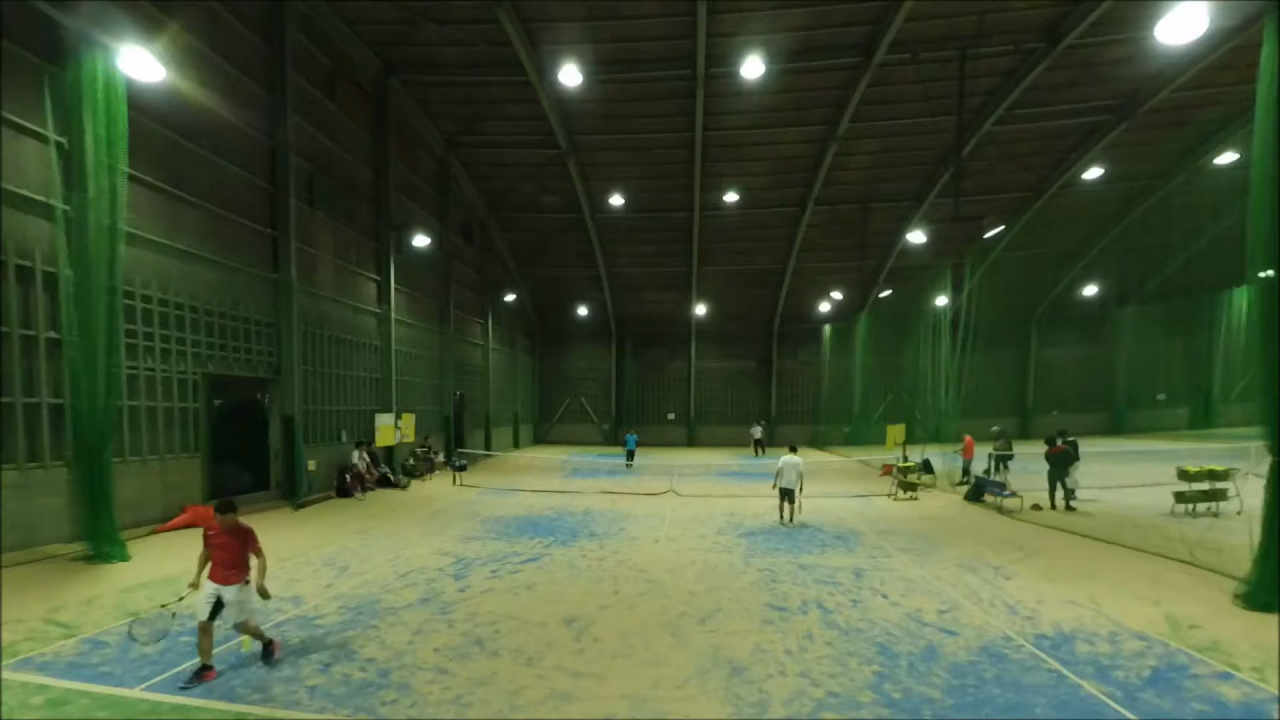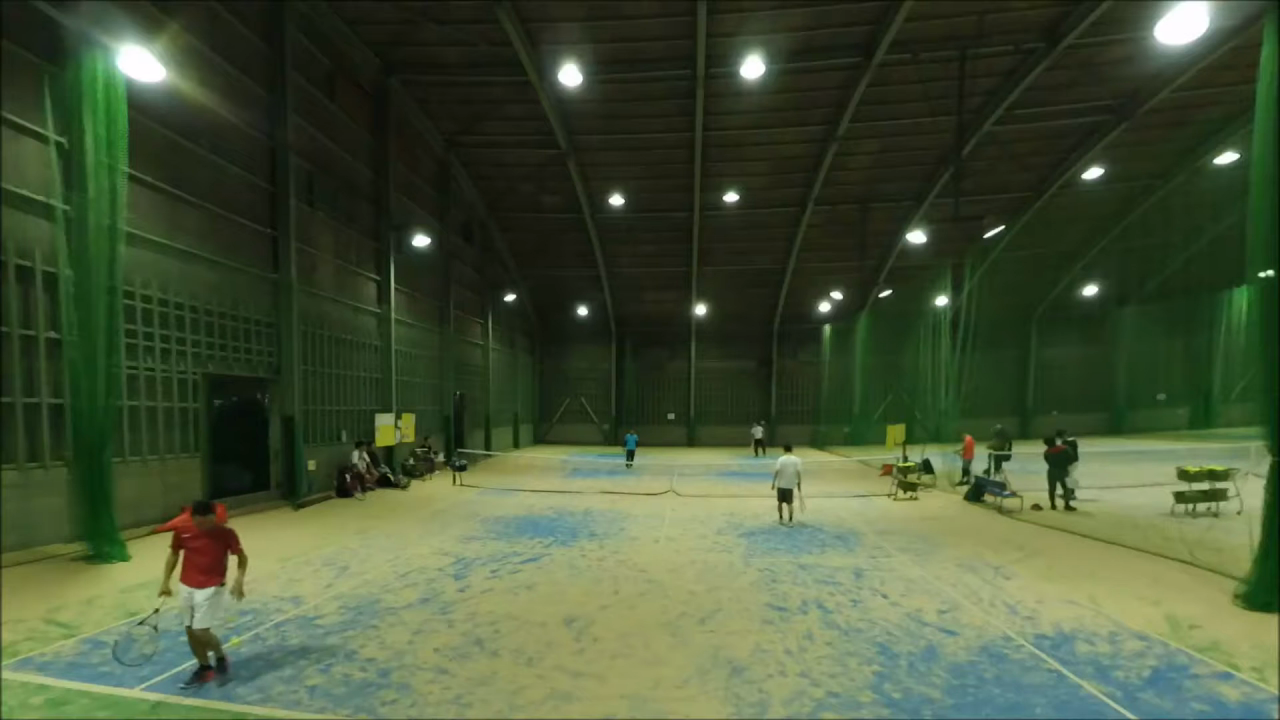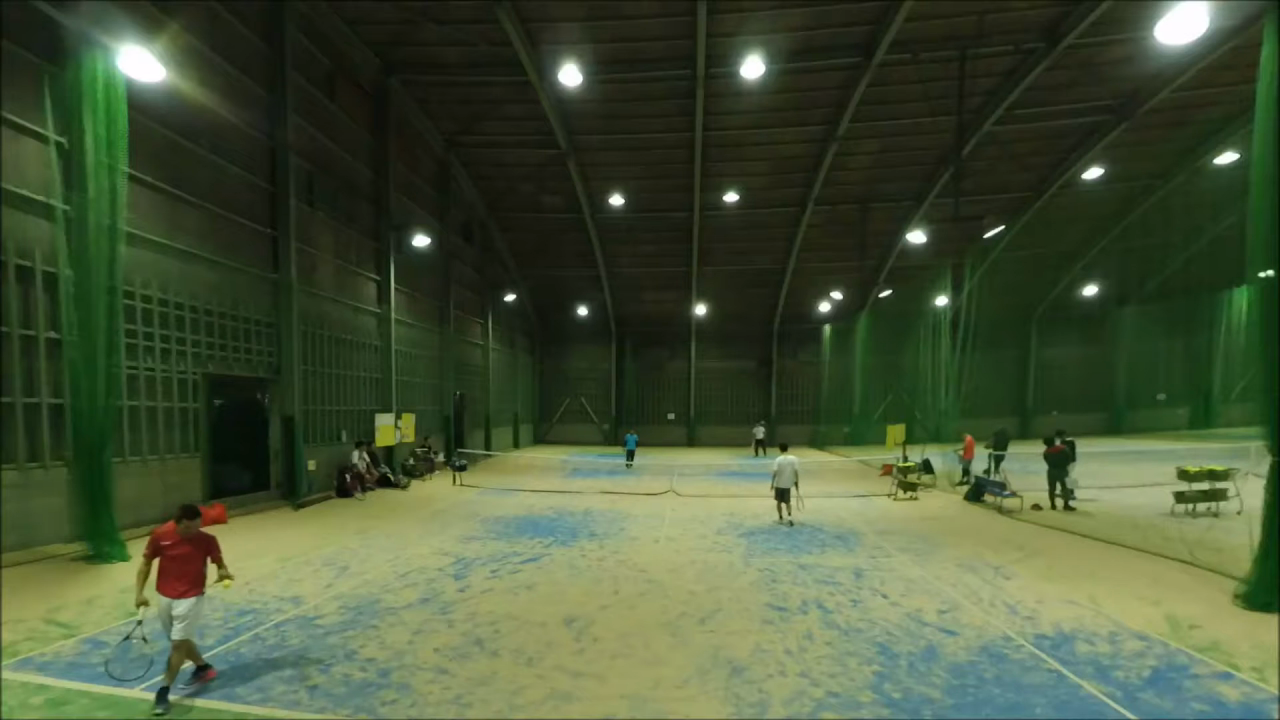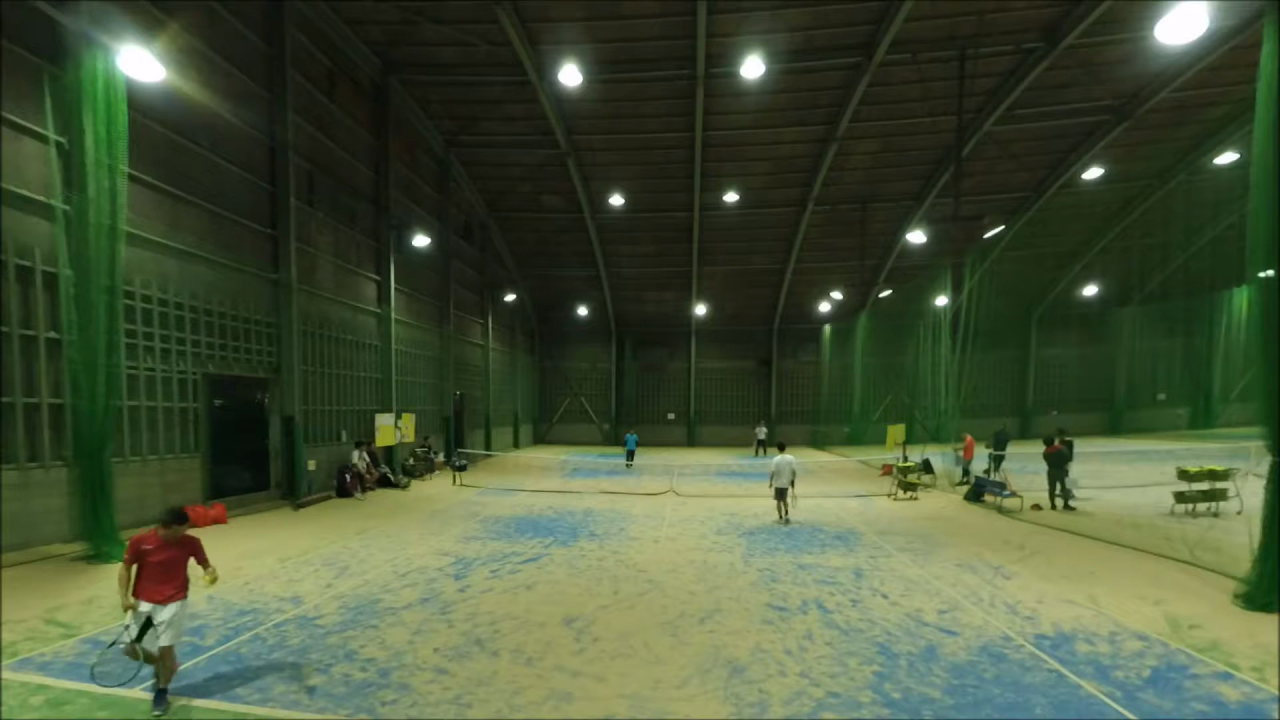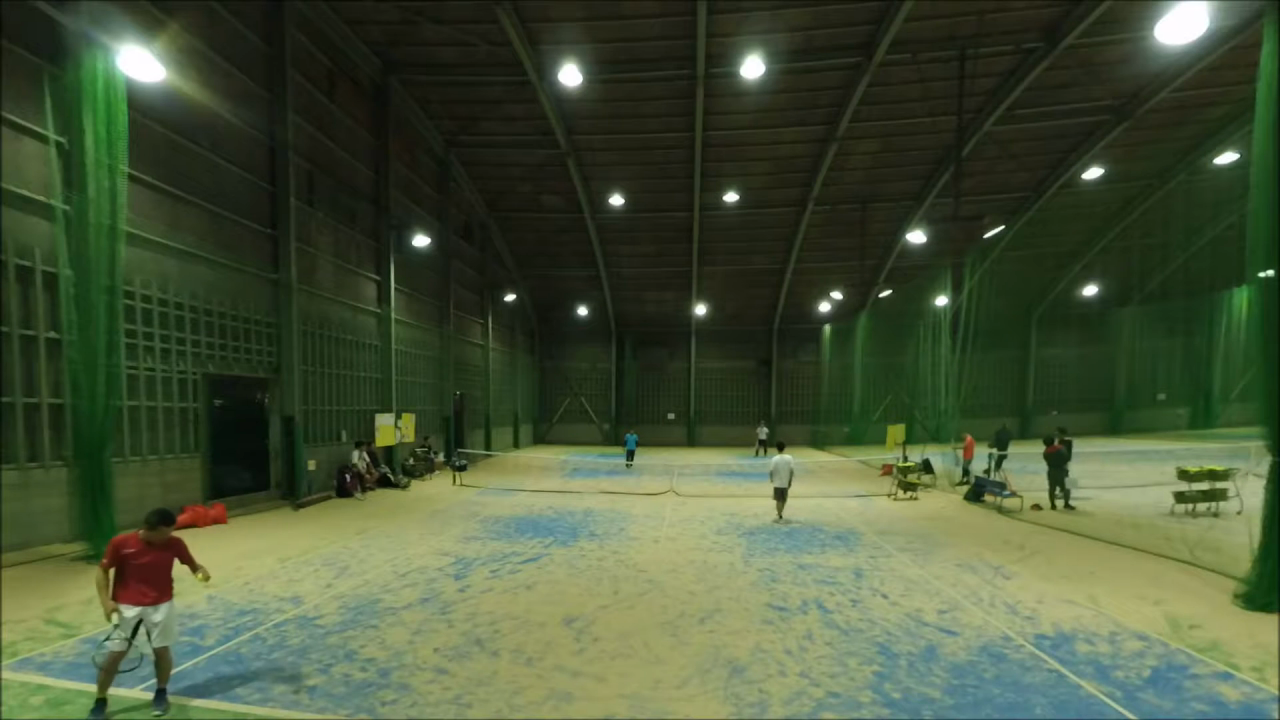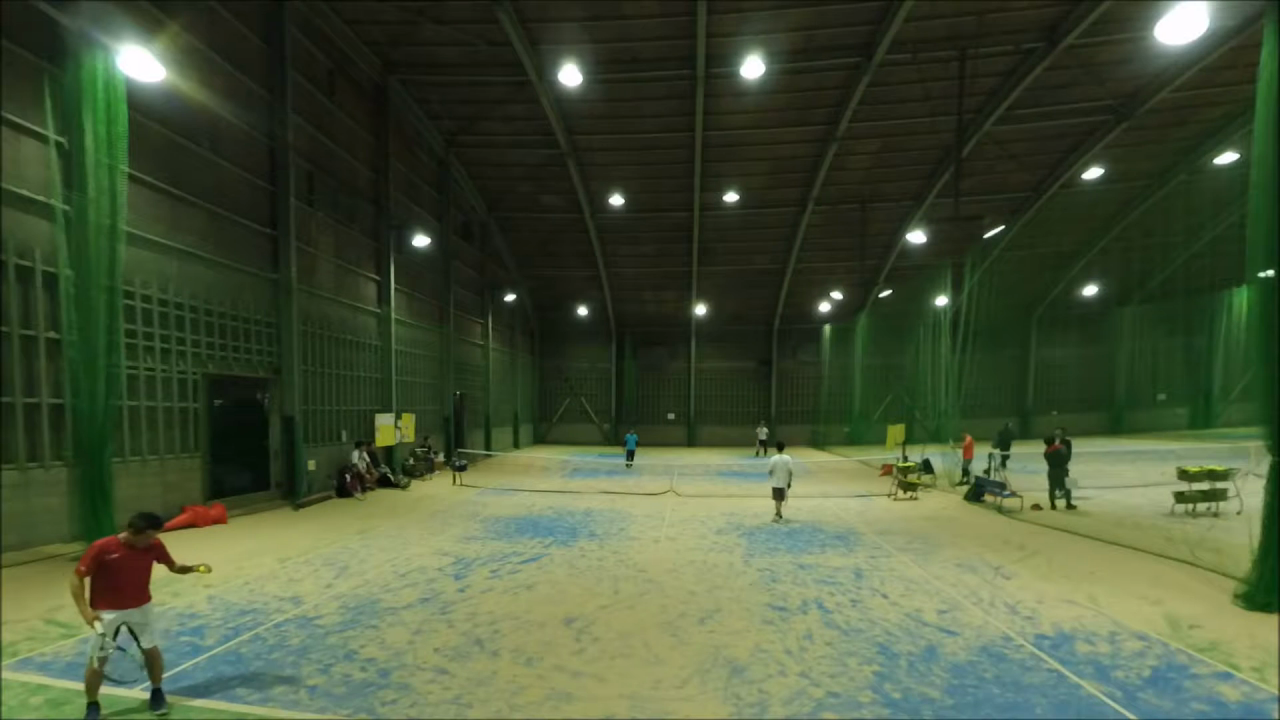
dt=0.2s
person 1, frame 1
left shoulder: (245, 532)
right shoulder: (209, 530)
left elbow: (260, 558)
left wrist: (259, 582)
right wrist: (197, 576)
left hip: (236, 585)
right hip: (212, 583)
left knee: (241, 626)
right knee: (203, 625)
left ankle: (268, 643)
right ankle: (205, 668)
person 1, frame 2
left shoulder: (226, 534)
right shoulder: (182, 532)
left elbow: (242, 558)
right elbow: (173, 555)
left wrist: (239, 580)
right wrist: (165, 582)
left hip: (211, 588)
right hip: (187, 586)
left knee: (201, 631)
right knee: (191, 631)
left ankle: (221, 659)
right ankle: (205, 668)
person 1, frame 3
left shoulder: (207, 540)
right shoulder: (159, 537)
left elbow: (220, 564)
right elbow: (146, 563)
left wrist: (223, 573)
right wrist: (139, 592)
left hip: (190, 598)
right hip: (165, 596)
left knee: (178, 644)
right knee: (177, 641)
left ankle: (164, 691)
right ankle: (204, 668)
person 1, frame 4
left shoulder: (191, 543)
right shoulder: (140, 541)
left elbow: (205, 565)
right elbow: (125, 568)
left wrist: (210, 572)
right wrist: (124, 597)
left hip: (173, 603)
right hip: (142, 601)
left knee: (166, 648)
right knee: (130, 649)
left ankle: (161, 692)
right ankle: (161, 667)
person 1, frame 5
left shoulder: (175, 544)
right shoulder: (120, 543)
left elbow: (192, 565)
right elbow: (102, 571)
left wrist: (200, 571)
right wrist: (105, 601)
left hip: (160, 604)
right hip: (125, 605)
left knee: (162, 650)
right knee: (114, 655)
left ankle: (161, 693)
right ankle: (100, 702)
person 1, frame 6
left shoulder: (154, 546)
right shoulder: (100, 549)
left elbow: (173, 566)
right elbow: (77, 579)
left wrist: (193, 568)
right wrist: (85, 610)
left hip: (140, 607)
right hip: (105, 611)
left knee: (152, 651)
right knee: (97, 660)
left ankle: (157, 693)
